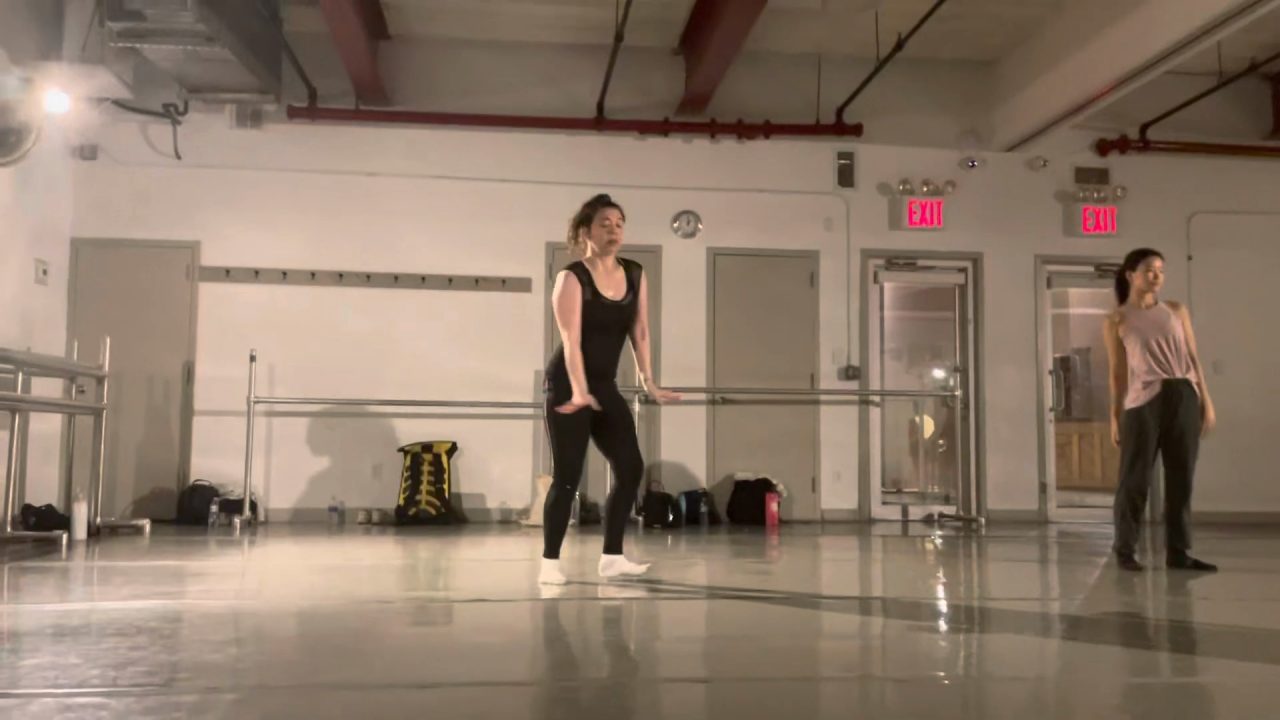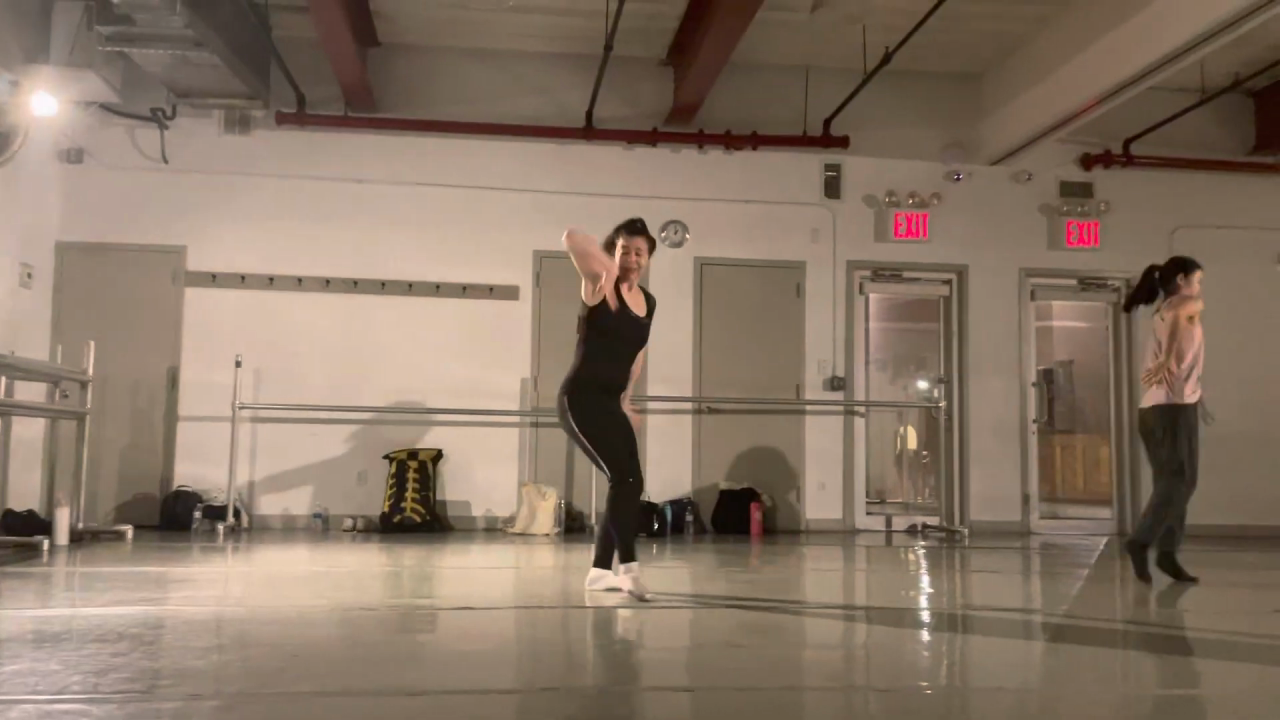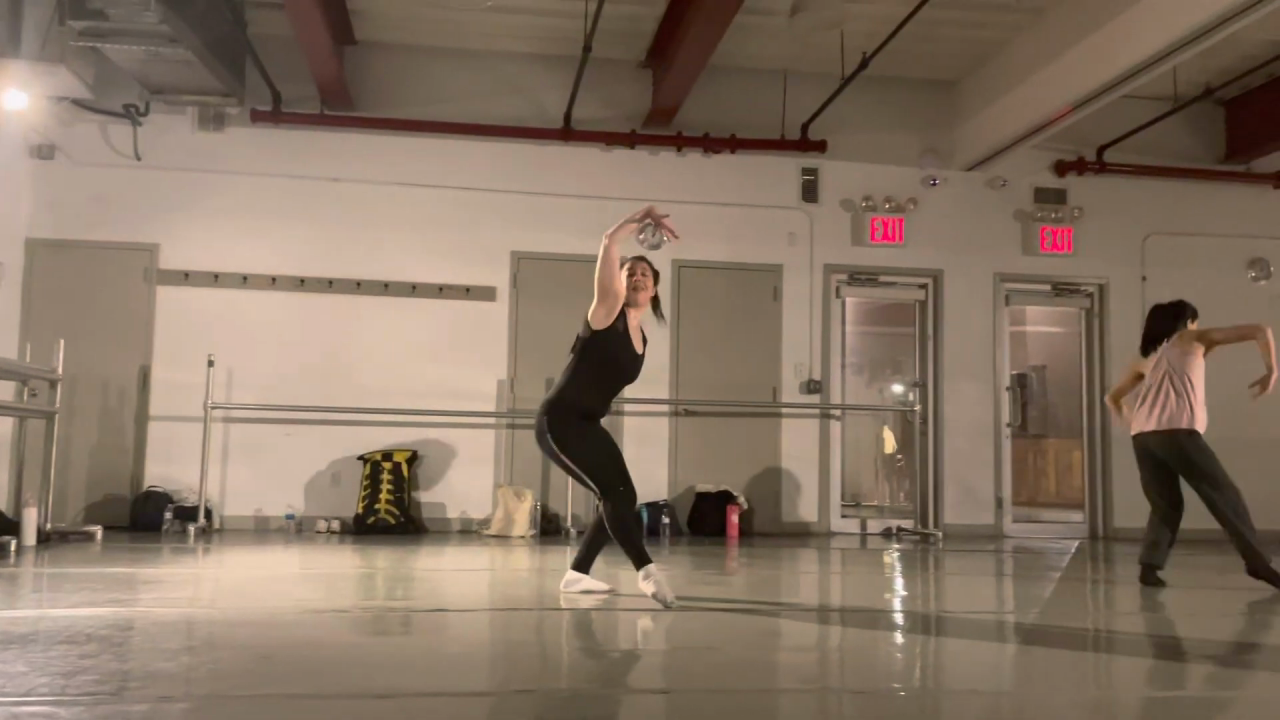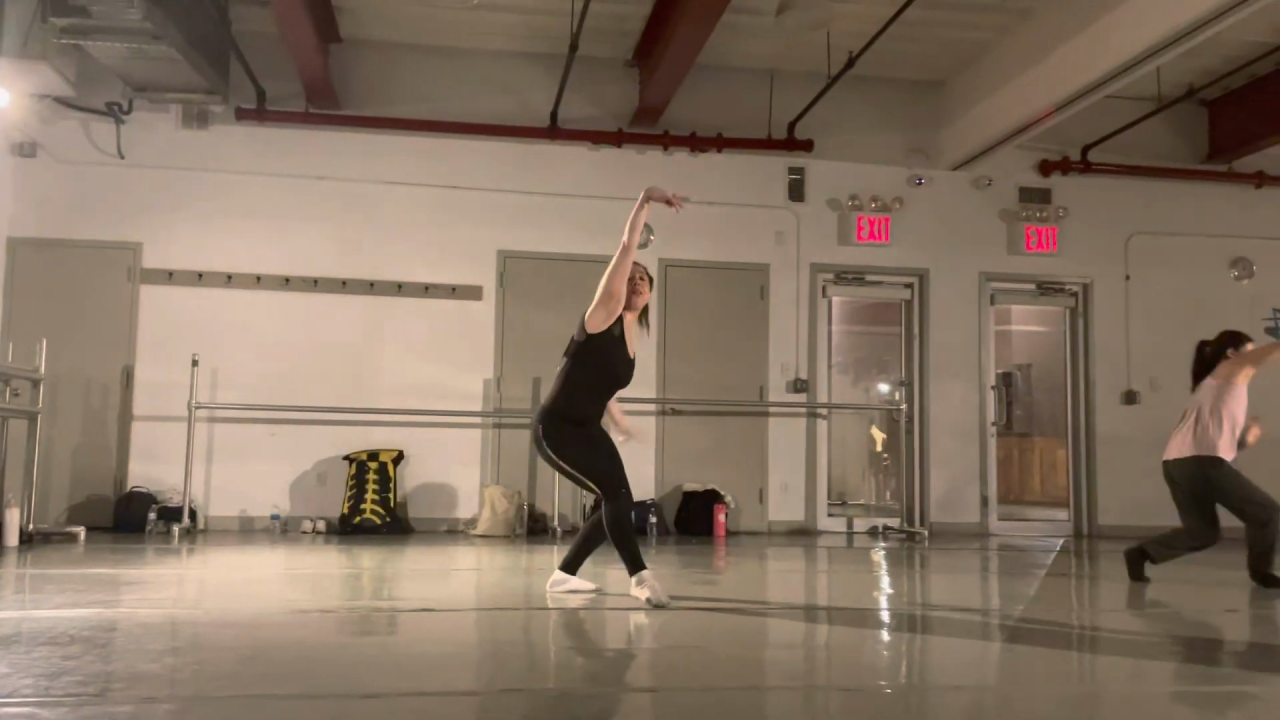
dt=0.4s
person 1, frame 1
left shoulder: (634, 274)
right shoulder: (571, 278)
left elbow: (639, 330)
right elbow: (571, 340)
left wrist: (648, 381)
right wrist: (578, 392)
left hip: (606, 387)
right hip: (570, 389)
left knee: (631, 467)
right knee: (567, 477)
left ankle: (612, 557)
right ankle: (550, 561)
person 1, frame 2
left shoulder: (647, 301)
right shoulder: (598, 283)
right elbow: (571, 237)
left wrist: (625, 401)
right wrist: (604, 275)
left hip: (610, 404)
right hip: (581, 399)
left knee: (632, 486)
right knee: (624, 478)
left ankle: (601, 570)
right ankle: (628, 566)
person 1, frame 3
left shoulder: (640, 338)
right shoulder: (607, 311)
right elbow: (609, 246)
right wrist: (645, 216)
left hip: (589, 425)
right hip: (559, 422)
left knee: (623, 497)
right knee: (613, 492)
left ankle: (577, 574)
right ankle: (647, 572)
person 1, frame 4
left shoulder: (630, 339)
right shoulder: (603, 315)
right elbow: (625, 251)
left wrist: (620, 423)
right wrist: (646, 200)
left hip: (588, 431)
right hip: (556, 430)
left knee: (619, 503)
right knee: (614, 493)
left ankle: (563, 574)
right ankle: (640, 577)
person 2, frame 1
left shoulder: (1177, 311)
right shoulder: (1117, 320)
left elbow: (1193, 360)
right elbow: (1118, 372)
left wrist: (1207, 402)
right wrist: (1115, 416)
left hip: (1184, 398)
right hip: (1144, 402)
left knee: (1182, 477)
right knee: (1135, 478)
left ankle: (1177, 550)
right ankle: (1125, 549)
person 2, frame 2
left shoulder: (1166, 315)
right shoulder: (1184, 306)
right wrist: (1169, 361)
left hip: (1157, 407)
right hip: (1173, 405)
left knee: (1171, 480)
right knee: (1180, 479)
left ankle: (1167, 553)
right ankle: (1141, 542)
person 2, frame 3
left shoulder: (1146, 359)
right shoulder: (1196, 339)
left elbow: (1112, 398)
left hip: (1143, 437)
right hip: (1177, 433)
left knee: (1166, 504)
right knee: (1224, 495)
left ankle: (1149, 565)
person 2, frame 4
left shoulder: (1209, 387)
right shoulder: (1234, 368)
left wrist: (1245, 440)
left hip: (1173, 463)
right hip: (1201, 461)
left knee: (1204, 531)
left ankle: (1141, 553)
